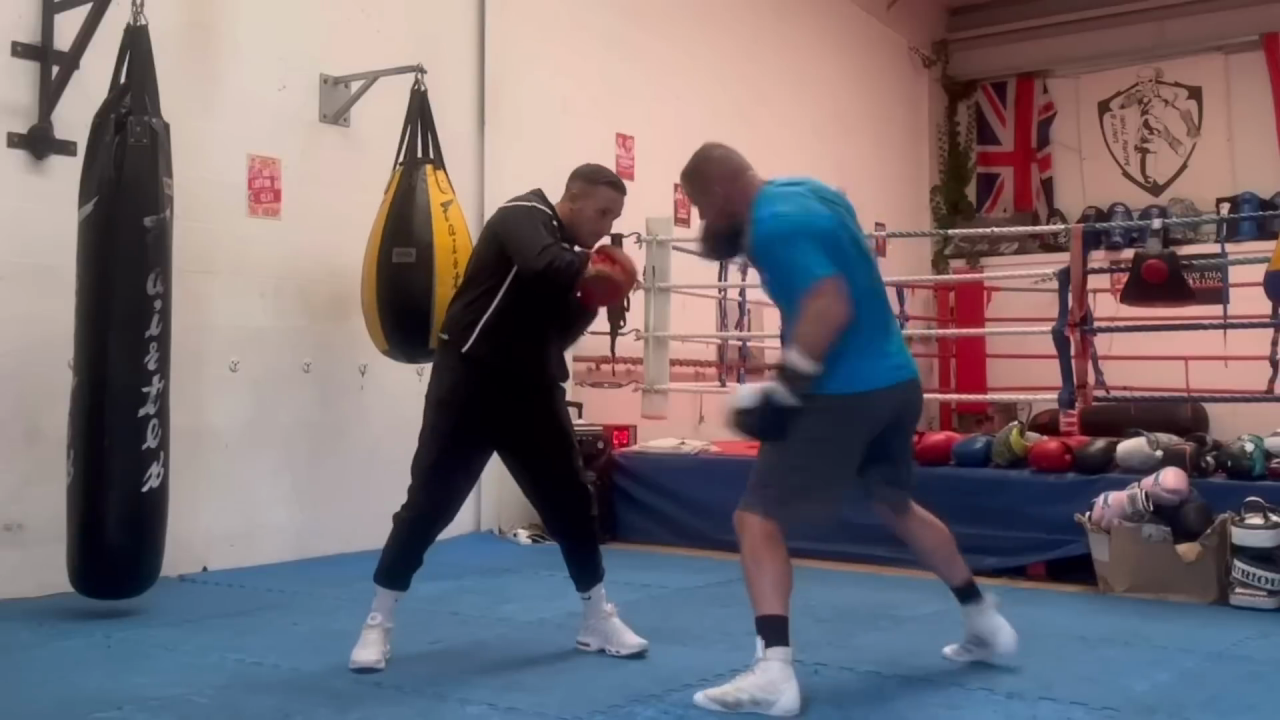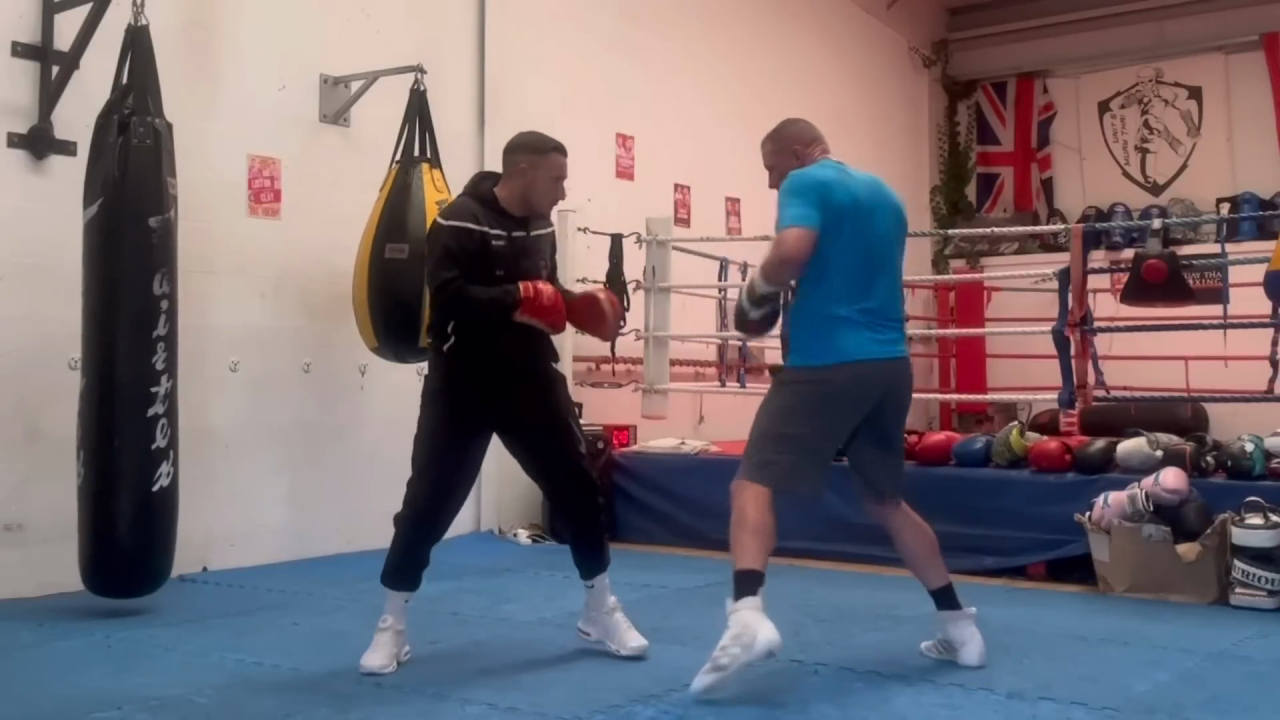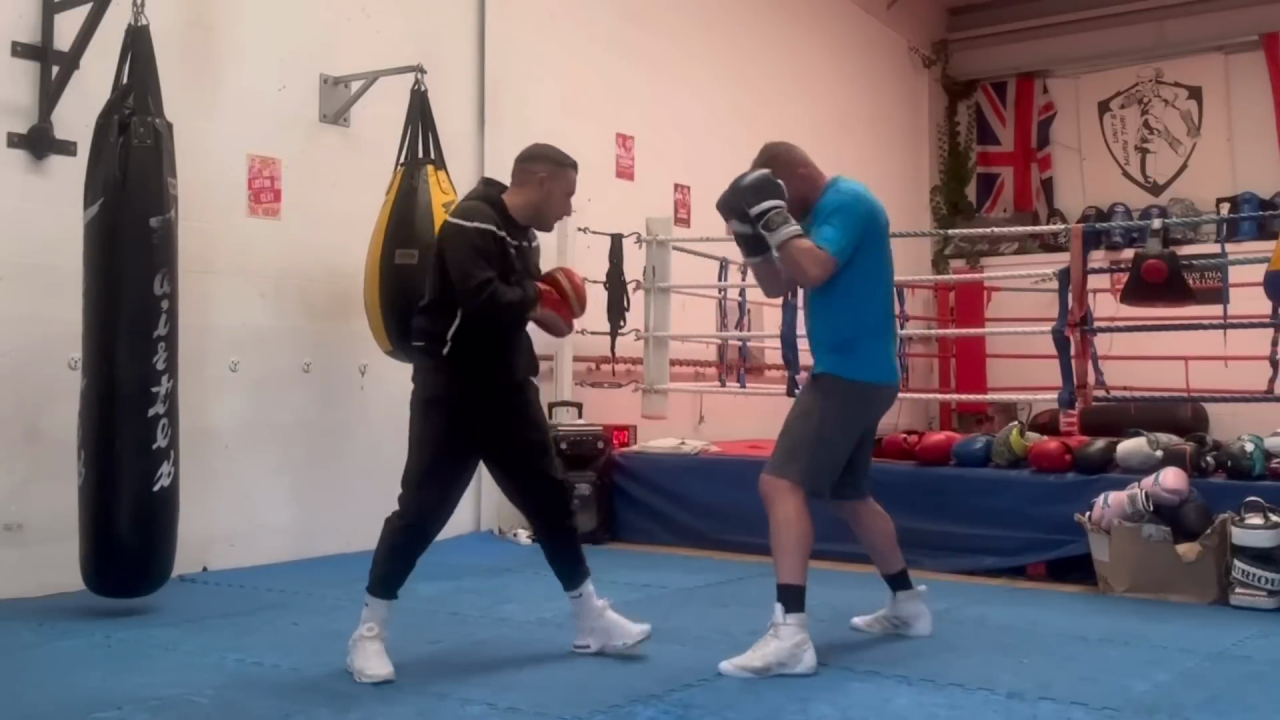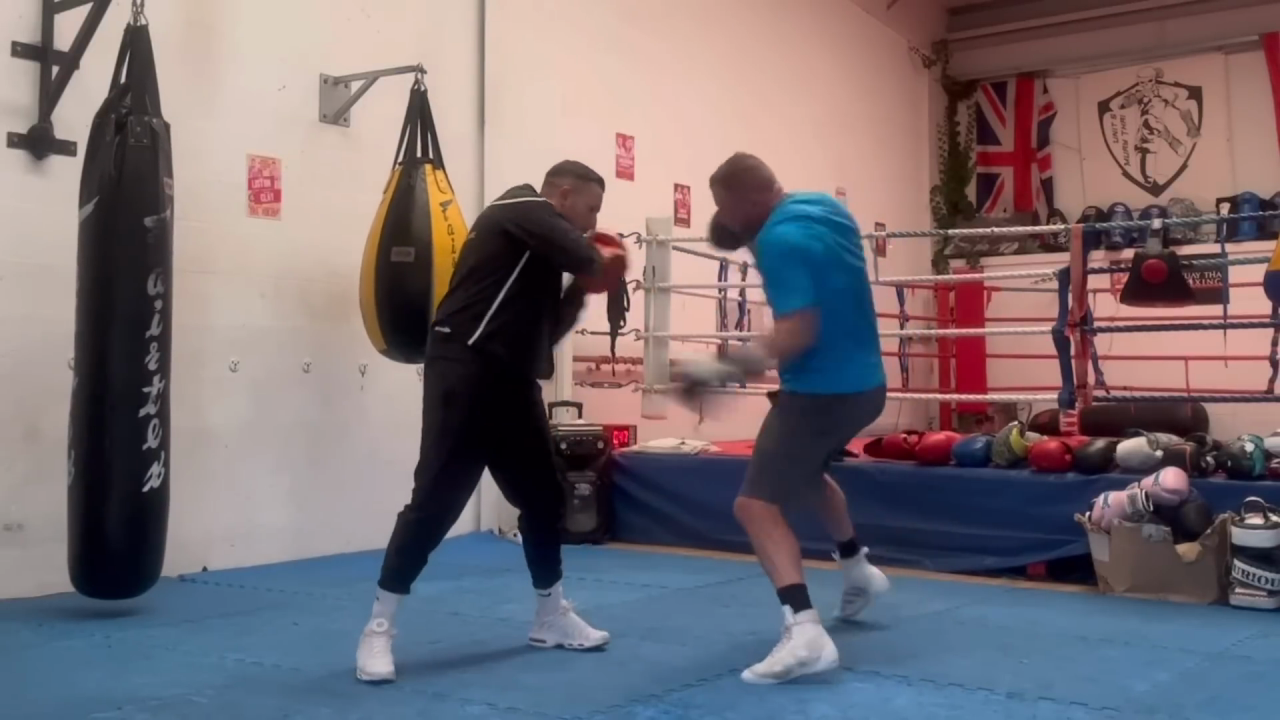
dt=0.7s
person 1, frame 1
left shoulder: (768, 225)
right shoulder: (808, 194)
left elbow: (832, 308)
left wrist: (784, 385)
right wrist: (732, 245)
left hip: (843, 392)
right hip: (898, 380)
left knee: (758, 518)
right knee: (894, 508)
left ankle: (774, 671)
right ankle: (985, 621)
person 1, frame 2
left shoulder: (805, 185)
right shoulder: (886, 197)
left elbow: (793, 251)
left wrist: (758, 296)
left hip: (823, 365)
right hip: (889, 365)
left knee: (752, 484)
right knee: (886, 500)
left ankle: (748, 618)
right ankle: (958, 626)
person 1, frame 3
left shoulder: (845, 200)
right shoulder: (820, 213)
left elbow: (816, 269)
right elbow: (777, 285)
left wrist: (772, 218)
right wrist: (752, 234)
left hip: (849, 372)
right hip: (861, 373)
left knee: (780, 484)
right knee: (850, 495)
left ankle: (789, 634)
right ankle: (908, 603)
person 1, frame 4
left shoulder: (784, 240)
right shoulder: (823, 207)
left elbow: (796, 331)
left wrist: (722, 369)
right wrist: (743, 239)
left hip: (822, 390)
right hip: (863, 384)
left knee: (756, 504)
right knee: (804, 473)
left ankle: (805, 634)
right ankle: (858, 570)
person 2, frame 1
left shoulder: (570, 257)
right shoulder: (523, 218)
right elbow: (543, 267)
left wrist: (588, 302)
right wrist: (591, 268)
left hip: (532, 389)
right hip: (471, 381)
left knee: (571, 500)
right knee: (430, 503)
left ankle: (598, 619)
right ankle: (378, 625)
person 2, frame 2
left shoulder: (541, 226)
right shoulder: (458, 222)
right elbow: (448, 298)
left wrist: (577, 305)
right wrist: (515, 299)
left hip: (531, 377)
right hip: (462, 382)
left knee: (577, 487)
right knee: (428, 502)
left ankle: (600, 610)
right ankle: (391, 628)
person 2, frame 3
left shoulder: (521, 231)
right shoulder: (471, 224)
right elbow: (481, 301)
left wrist: (551, 300)
right wrist: (537, 300)
left hip: (507, 384)
right hip: (452, 384)
left knee: (548, 496)
right knee: (423, 505)
left ankle: (591, 618)
right ankle: (369, 633)
person 2, frame 4
left shoulder: (537, 236)
right shoulder: (523, 211)
left elbow: (542, 327)
right elbow: (580, 255)
left wrist: (580, 291)
right wrist: (606, 258)
left hip: (511, 379)
right hip: (465, 372)
left knee: (543, 494)
right knee: (437, 498)
left ankle: (552, 616)
right ankle: (378, 628)
